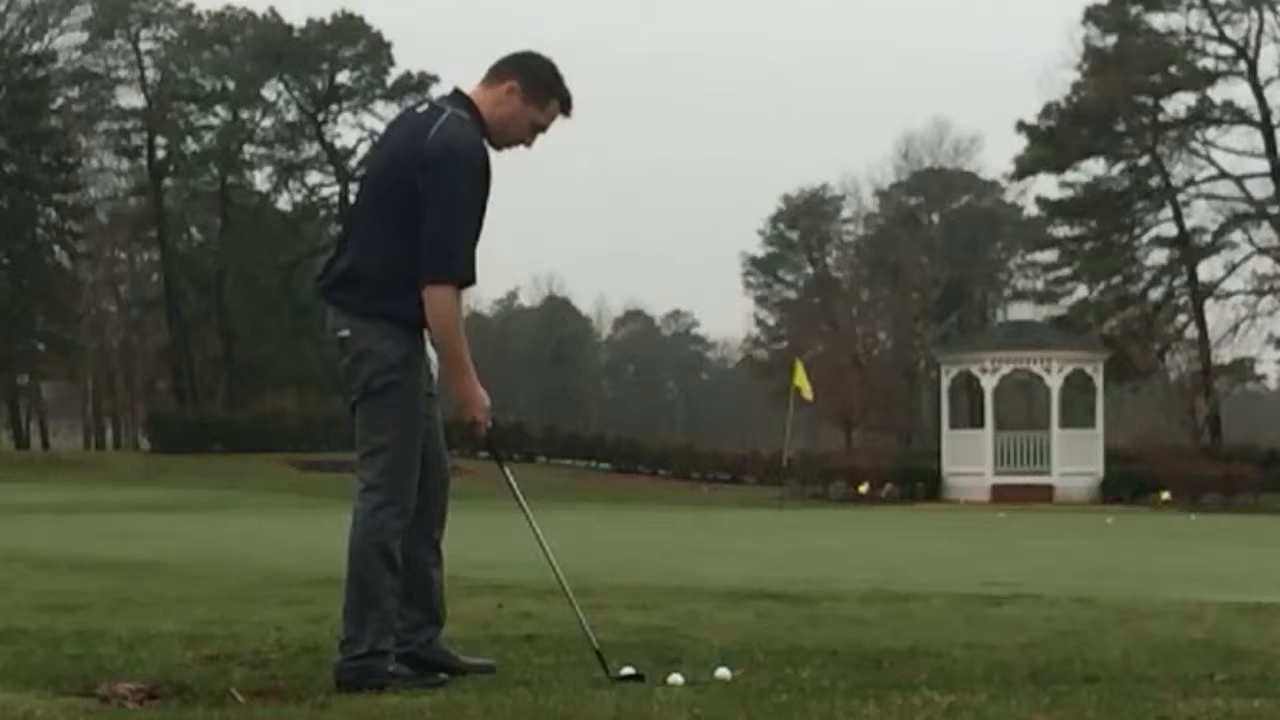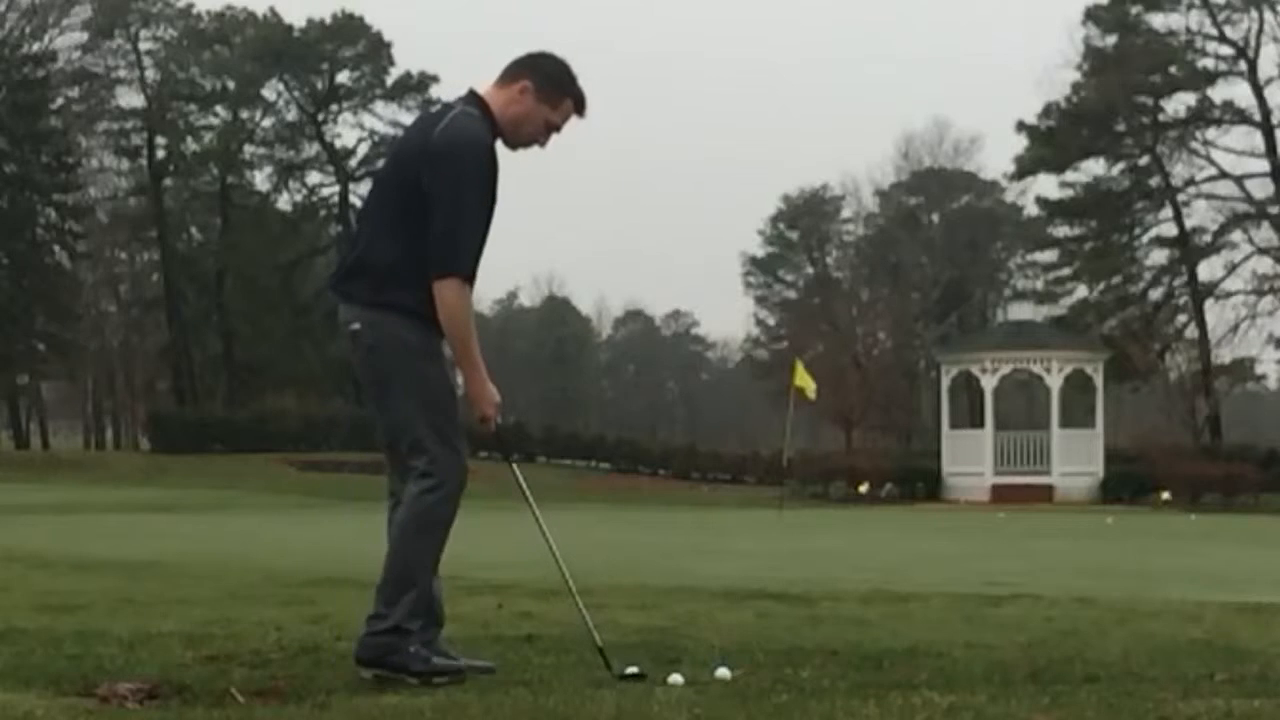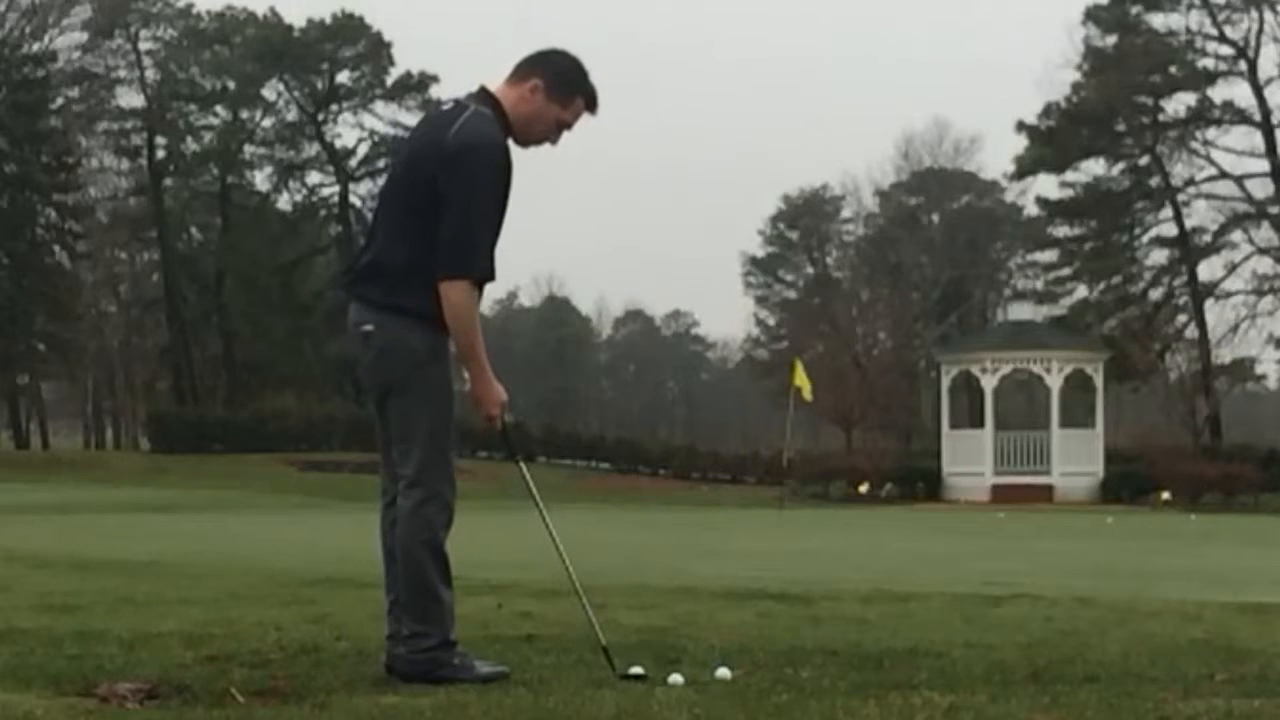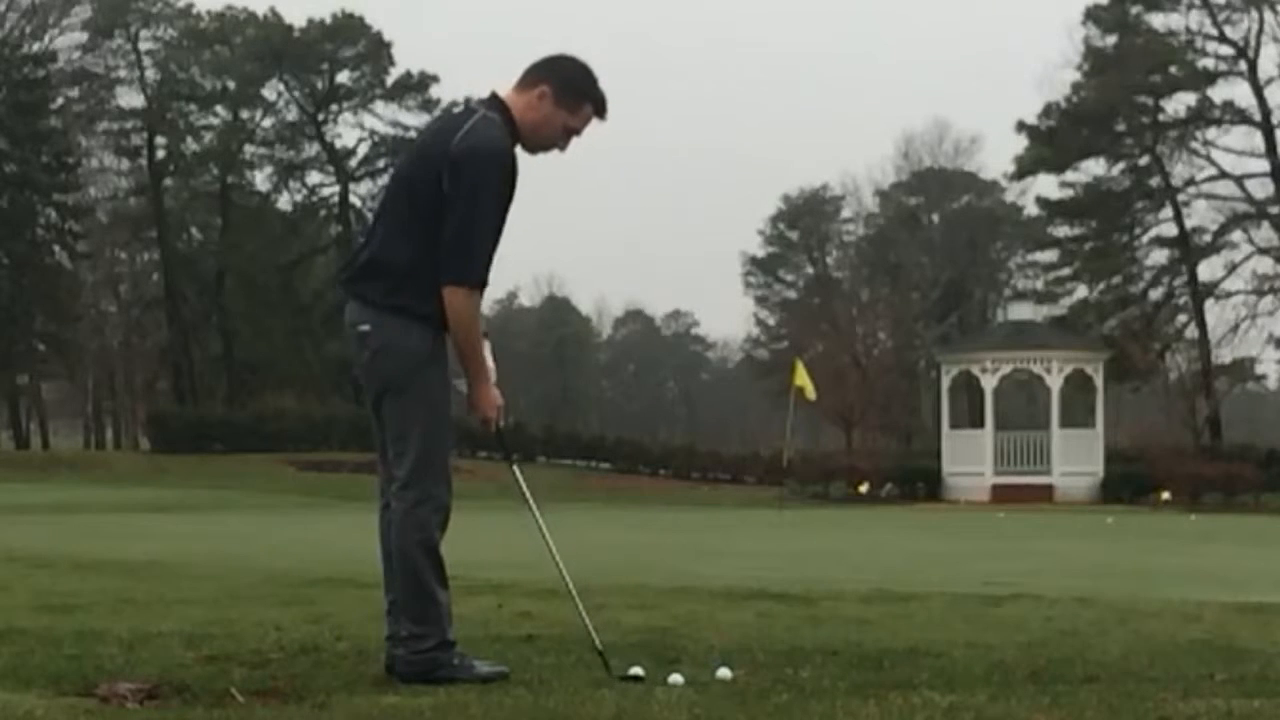
dt=0.4s
person 1, frame 1
left shoulder: (423, 122)
right shoulder: (459, 148)
right elbow: (440, 278)
right wrist: (464, 380)
left hip: (378, 320)
right hip: (381, 328)
left knee: (426, 482)
right knee: (389, 490)
left ankle: (416, 638)
right ankle: (364, 655)
person 1, frame 2
left shoulder: (449, 127)
right shoulder: (466, 144)
right elbow: (448, 273)
left wrist: (459, 364)
right wrist: (476, 376)
left hip: (384, 317)
right hip: (394, 321)
left knee: (418, 480)
right knee: (438, 472)
left ankle: (410, 634)
right ankle: (388, 631)
person 1, frame 3
left shoulder: (453, 122)
right shoulder: (480, 147)
right elbow: (456, 276)
left wrist: (467, 363)
right wrist: (481, 375)
left hip: (383, 316)
right hip: (405, 325)
left knee: (409, 486)
right knee: (426, 489)
left ankle: (412, 640)
right ankle: (425, 647)
person 1, frame 4
left shoulder: (468, 130)
right shoulder: (486, 151)
right elbow: (459, 280)
left wrist: (474, 355)
right wrist: (478, 379)
left hip: (386, 317)
right hip: (400, 325)
left knee: (407, 487)
right knee: (421, 490)
left ankle: (412, 641)
right ankle: (423, 648)
